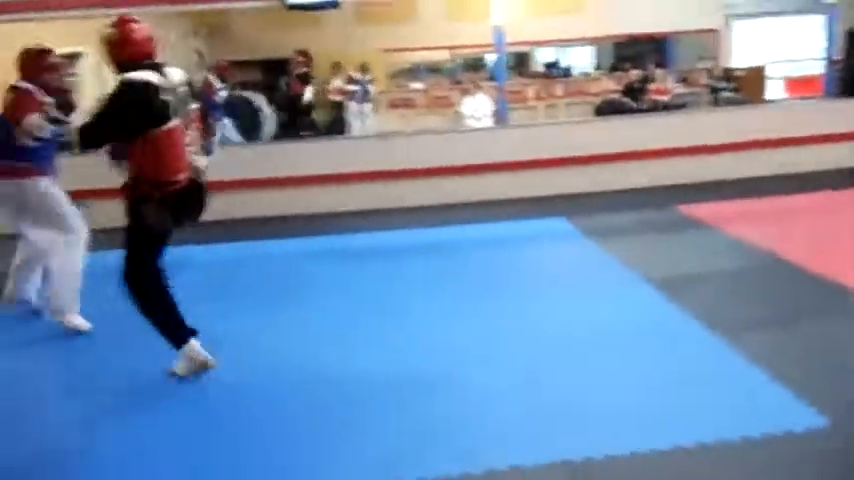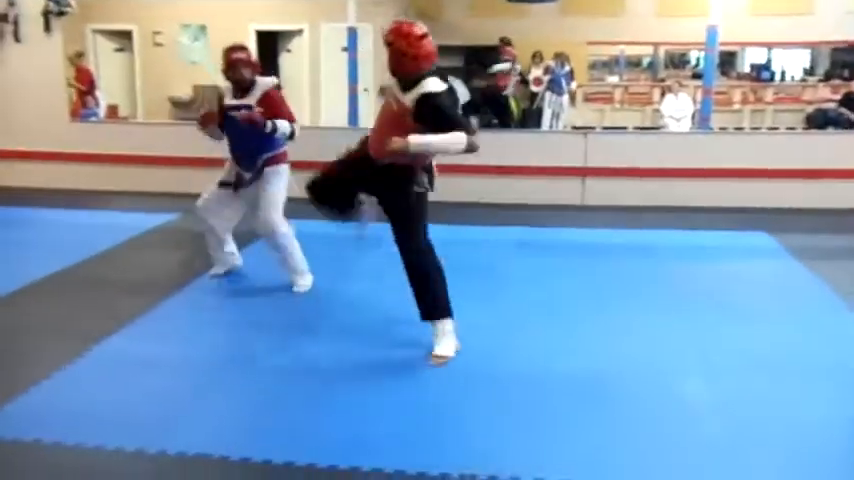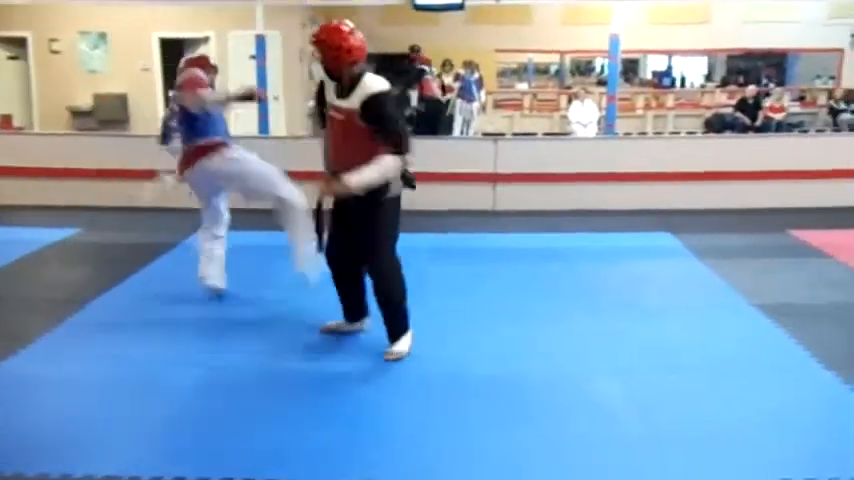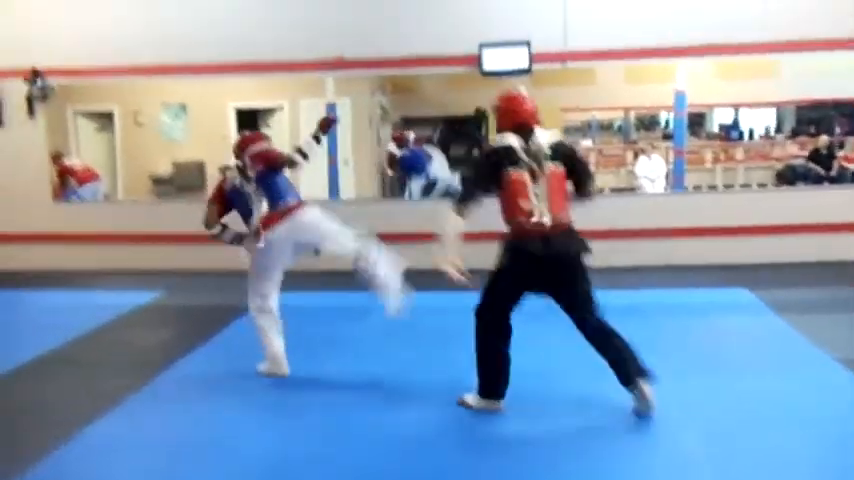
dt=1s
person 1, frame 1
left shoulder: (134, 89)
right shoulder: (174, 76)
left elbow: (89, 138)
left hip: (156, 197)
right hip: (183, 186)
left knee: (141, 276)
left ankle: (190, 349)
person 1, frame 2
left shoulder: (435, 97)
right shoulder: (404, 80)
left elbow: (468, 139)
left wrist: (413, 141)
left hip: (405, 175)
right hip: (372, 159)
left knee: (415, 250)
right knee: (320, 189)
left ankle: (444, 330)
right ankle: (351, 208)
person 1, frame 3
left shoulder: (376, 97)
right shoulder: (328, 86)
left elbow: (398, 153)
left wrist: (348, 183)
left hip: (375, 189)
right hip: (345, 183)
left knee: (381, 262)
right knee: (341, 254)
left ankle: (400, 334)
right ankle: (355, 318)
person 1, frame 4
left shoulder: (498, 153)
right shoulder: (558, 148)
left elbow: (463, 201)
right elbow: (587, 188)
left wrist: (448, 251)
left hip: (525, 249)
right hip: (563, 246)
left knee: (491, 318)
right knee: (589, 319)
left ankle: (490, 395)
right ankle: (638, 383)
person 2, frame 1
left shoulder: (35, 96)
left elbow: (45, 130)
right elbow: (28, 133)
left wrist: (64, 108)
right wrist: (55, 110)
right hip: (29, 178)
left knee: (36, 234)
right knee: (72, 231)
right ankle: (64, 308)
person 2, frame 2
left shoulder: (268, 94)
right shoulder: (226, 96)
left elbow: (291, 128)
right elbow: (219, 133)
left wrist: (263, 124)
right wrist: (209, 124)
left hip: (271, 169)
right hip: (240, 169)
left knee: (270, 223)
right knee: (208, 209)
left ankle: (301, 274)
right ankle: (228, 259)
person 2, frame 3
left shoulder: (184, 93)
right shoulder: (192, 79)
right elbow: (194, 102)
right wrist: (239, 95)
left hip: (193, 168)
right hip: (215, 156)
left knee: (214, 222)
right knee: (285, 196)
left ankle: (213, 277)
right ankle: (306, 255)
person 2, frame 4
left shoulder: (228, 181)
right shoulder: (264, 158)
left elbow: (210, 222)
right elbow: (290, 160)
left wrist: (233, 236)
right wrist: (317, 135)
left hip: (266, 237)
right hip: (299, 221)
left knee: (262, 301)
right knee: (357, 249)
left ankle: (276, 362)
right ankle: (392, 290)
